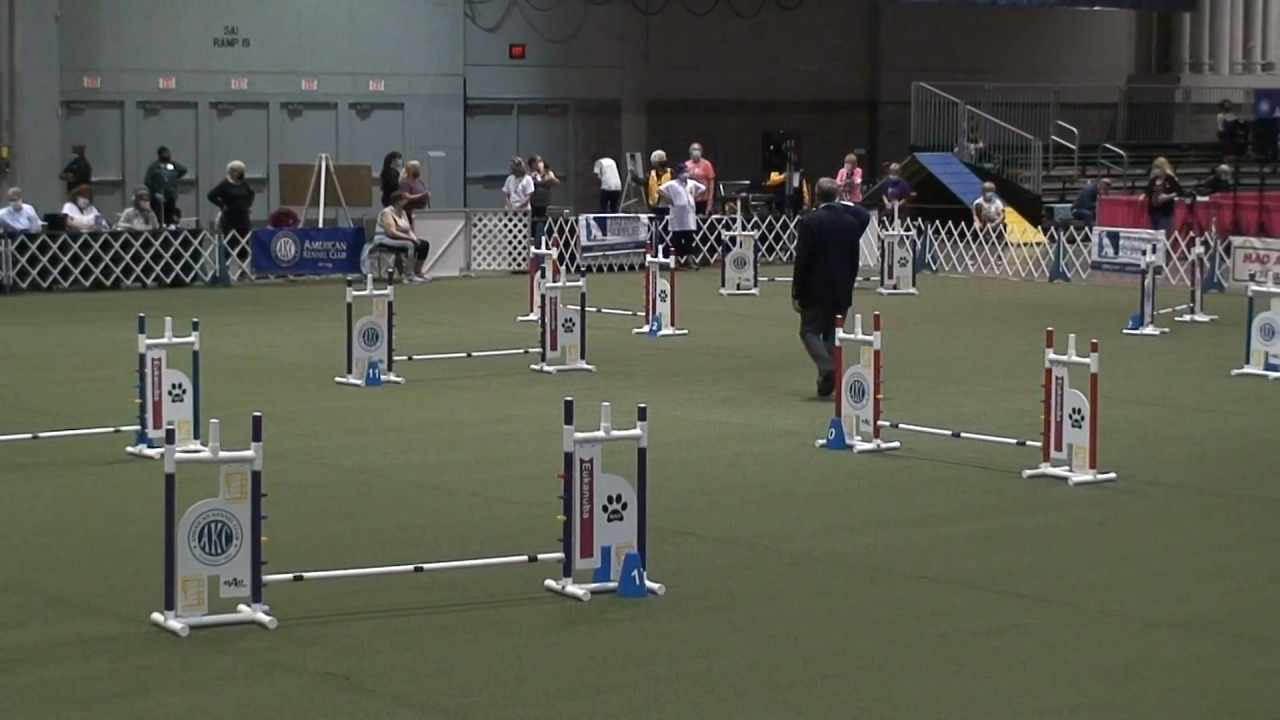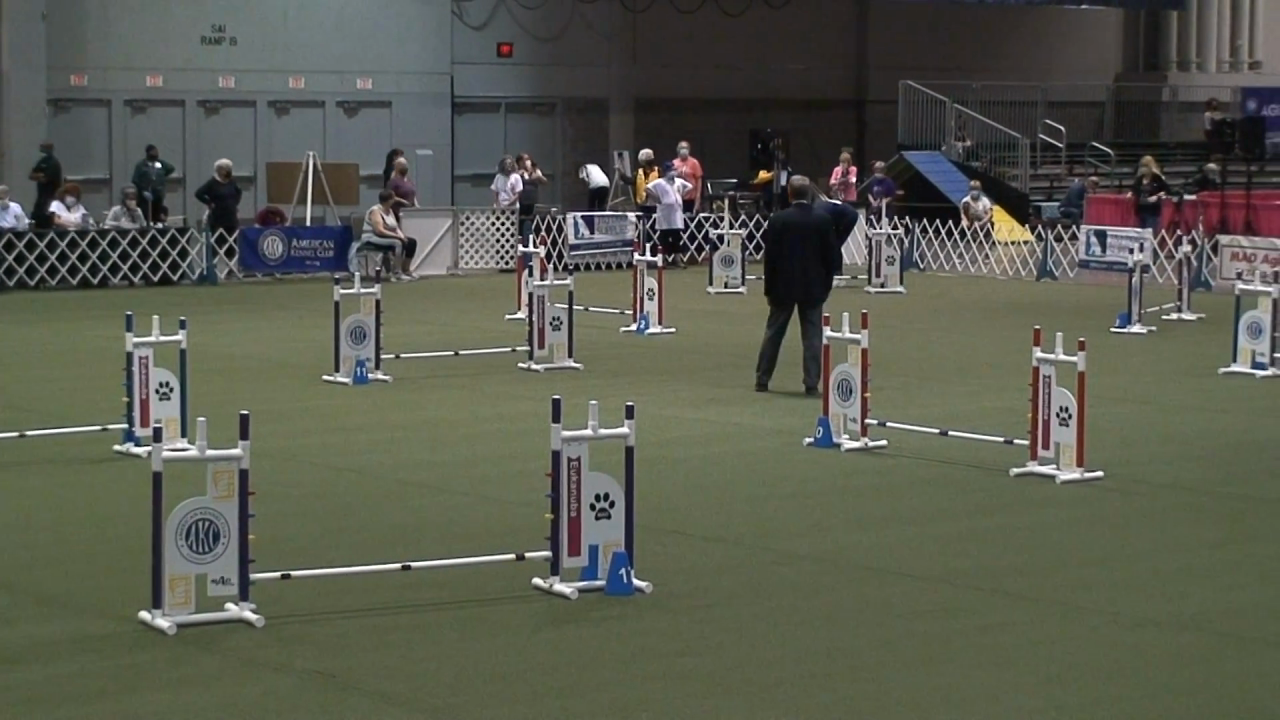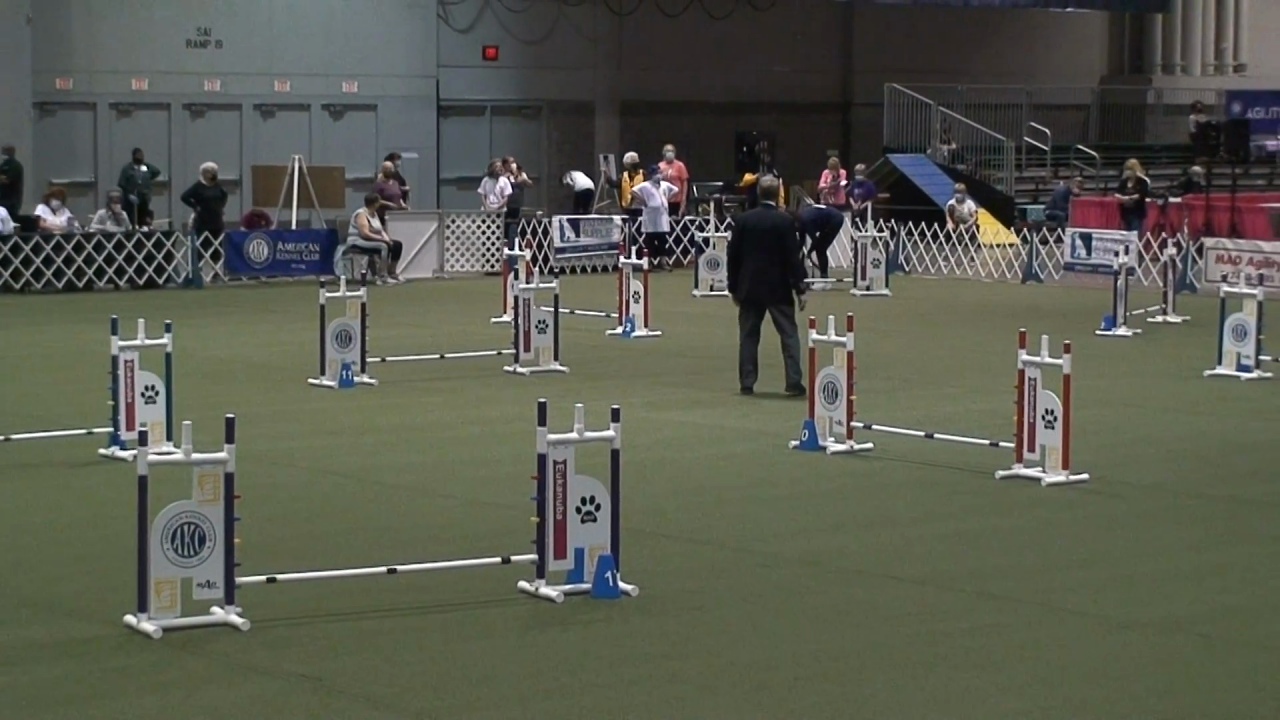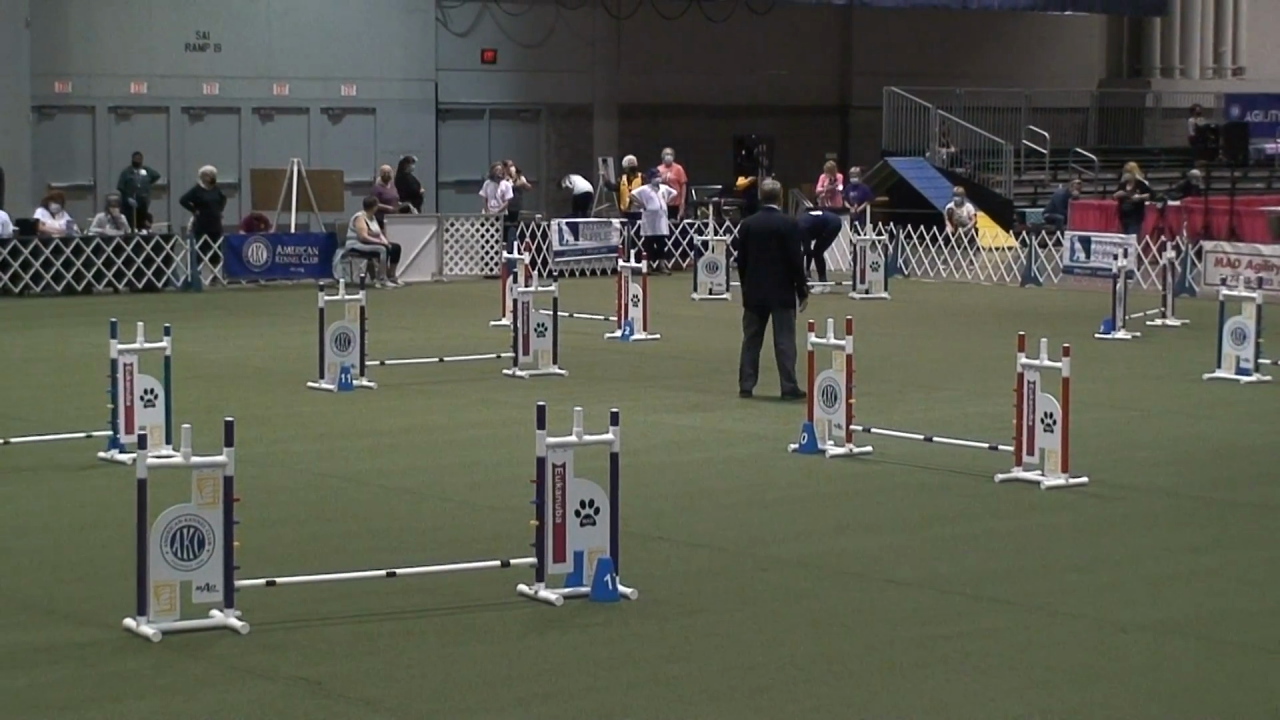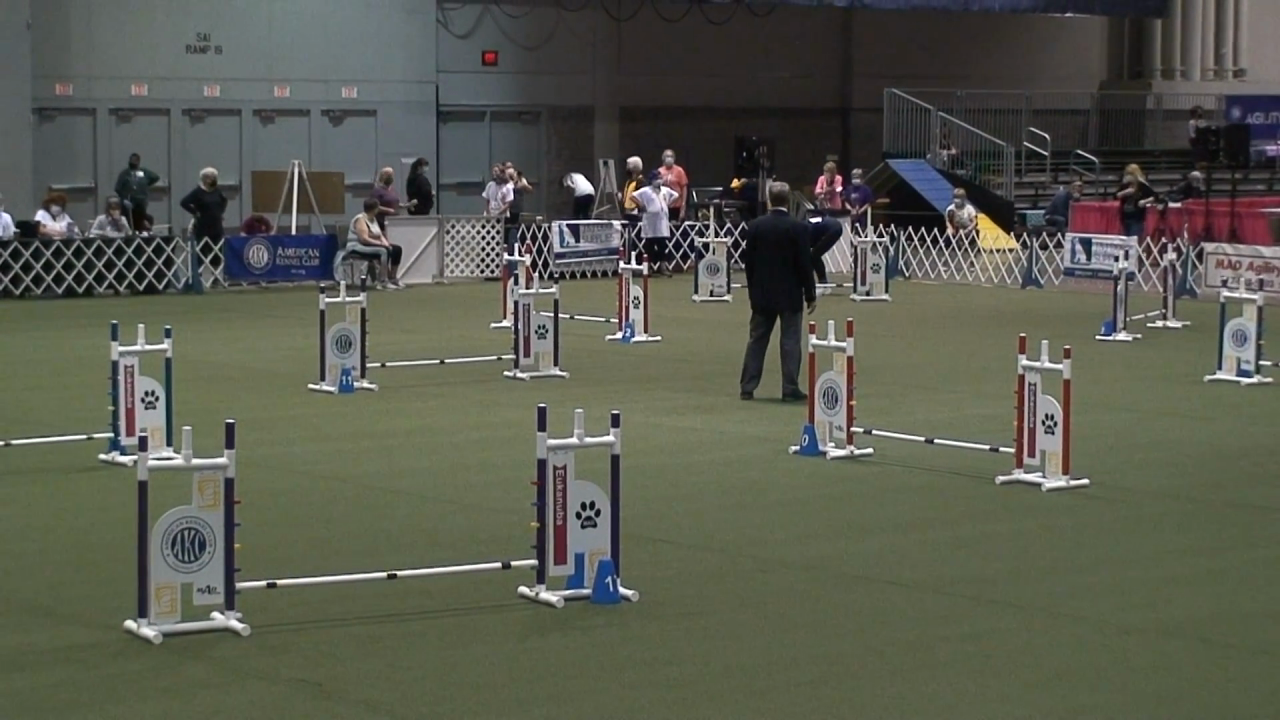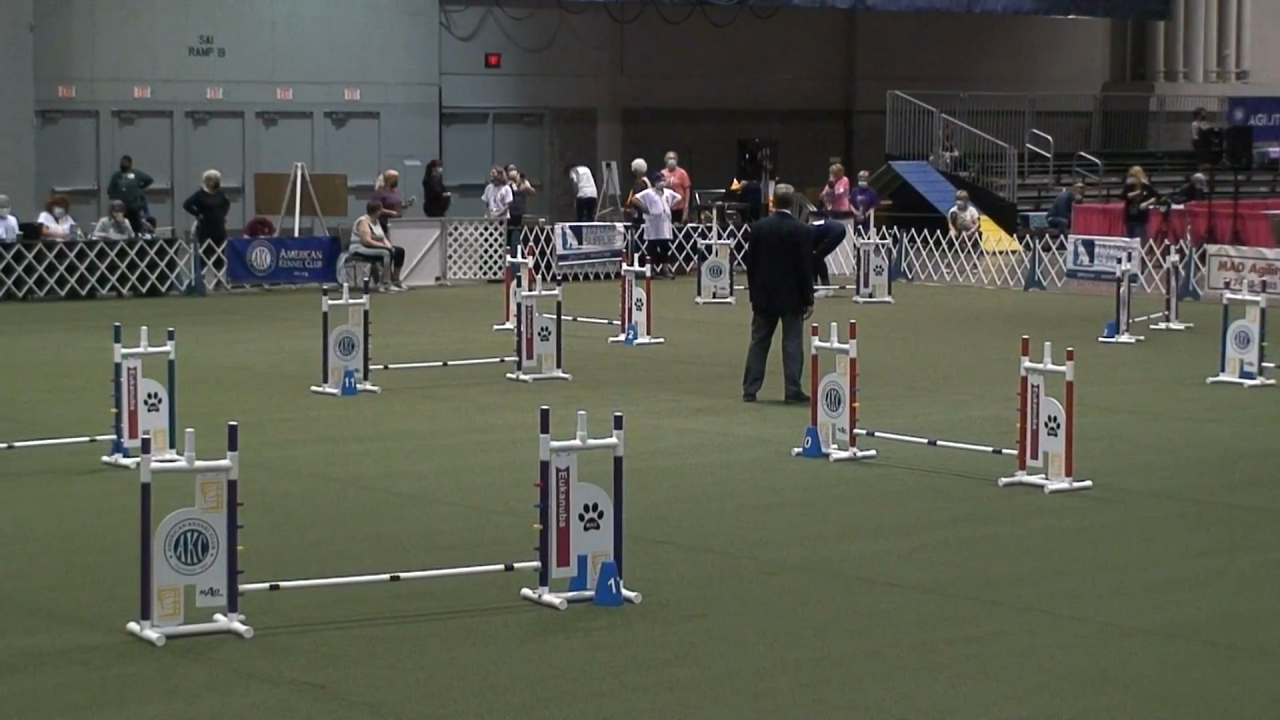
dt=0.4s
person 1, frame 1
left shoulder: (809, 221)
right shoulder: (851, 222)
left elbow: (802, 259)
right elbow: (855, 259)
left wrist: (797, 292)
left hip: (815, 290)
right hip: (841, 290)
left knee: (810, 332)
right knee: (832, 336)
left ankle: (828, 368)
right ankle: (826, 385)
person 1, frame 2
left shoulder: (778, 219)
right shoulder: (823, 220)
left elbow: (770, 257)
right elbow: (832, 256)
left wrist: (769, 288)
right wrist: (827, 283)
left hip: (783, 287)
right hip: (812, 287)
left knee: (773, 332)
right knee: (812, 335)
left ankle: (762, 379)
right ankle: (811, 383)
person 1, frame 3
left shoulder: (743, 219)
right shoulder: (785, 220)
left elbow: (733, 255)
right elbow: (792, 257)
left wrist: (734, 287)
right wrist: (800, 288)
left hip: (749, 287)
right hip: (777, 288)
left knee: (748, 335)
right knee: (789, 334)
left ankle: (747, 383)
right ankle: (794, 382)
person 1, frame 4
left shoulder: (747, 224)
right shoulder: (789, 224)
left elbow: (740, 259)
right elbow: (796, 261)
left wrist: (747, 286)
right wrist: (802, 292)
left hip: (754, 291)
right hip: (782, 291)
left knee: (751, 339)
right knee: (784, 340)
left ankle: (746, 386)
right ankle: (788, 387)
person 1, frame 5
left shoulder: (755, 226)
right shoulder: (798, 227)
left elbow: (748, 261)
right elbow: (804, 264)
left wrist: (753, 290)
right wrist: (810, 295)
left hip: (762, 294)
right hip: (789, 294)
left knee: (756, 340)
right knee: (790, 341)
left ankle: (747, 387)
right ankle: (790, 389)
person 1, frame 6
left shoulder: (758, 227)
right shoulder: (801, 230)
left elbow: (750, 262)
right elbow: (805, 268)
left wrist: (754, 292)
right wrist: (808, 299)
left hip: (763, 295)
right hip: (791, 296)
left knee: (758, 342)
right knee: (792, 343)
left ankle: (750, 389)
right ankle: (793, 391)
